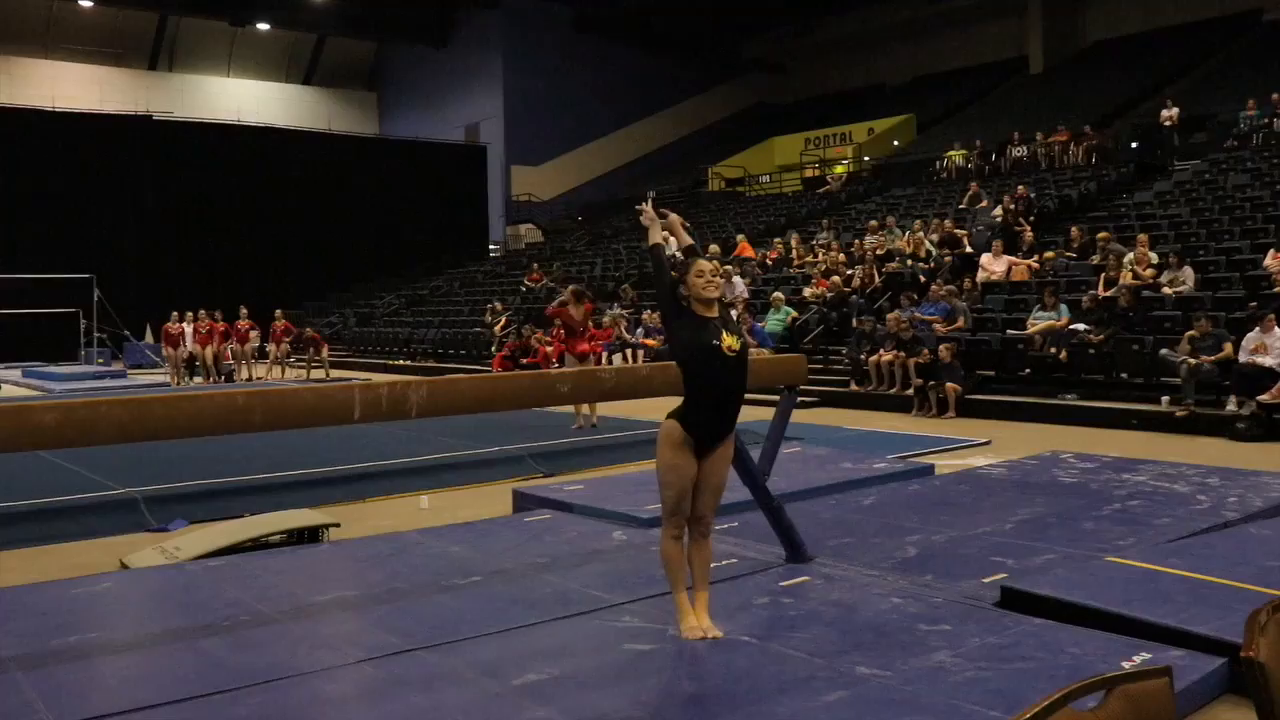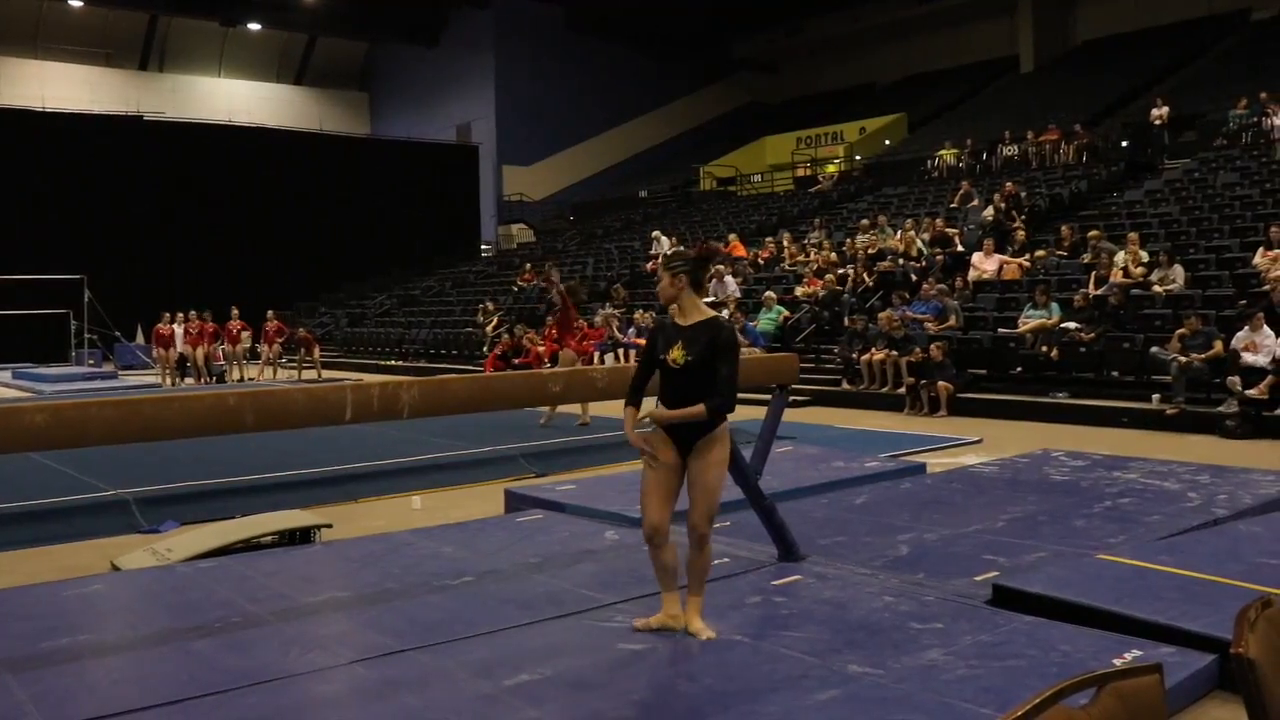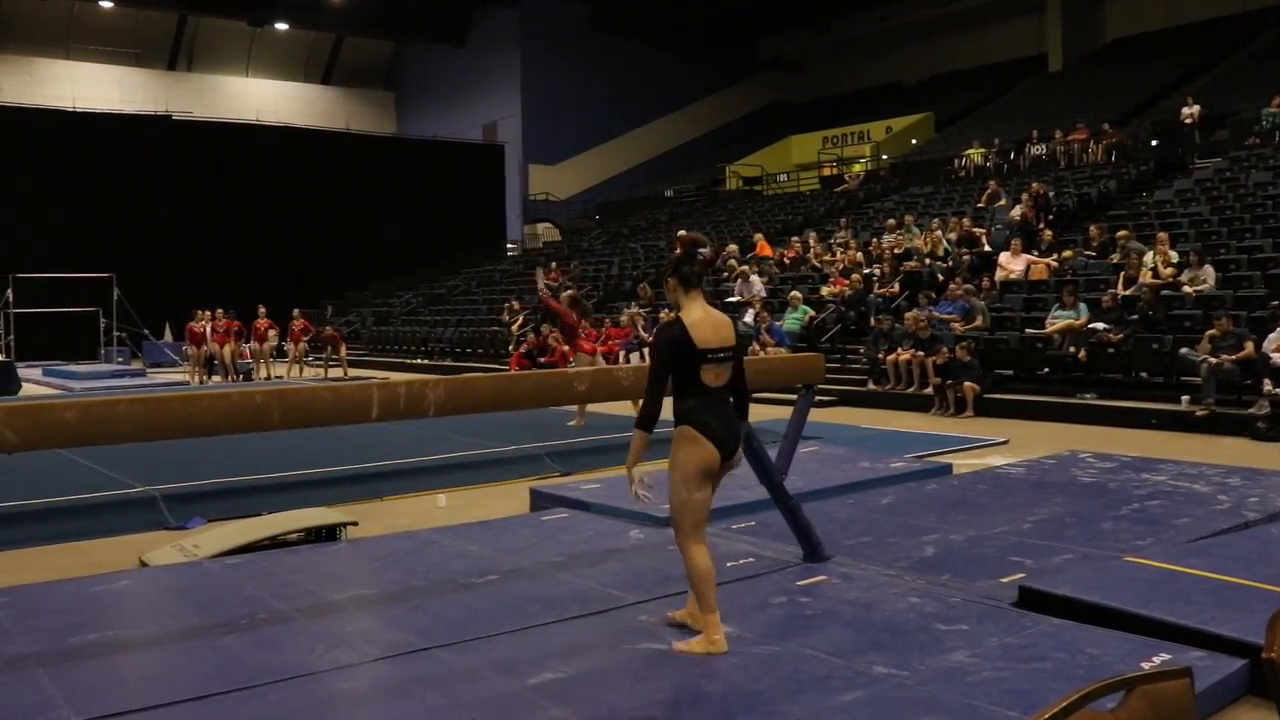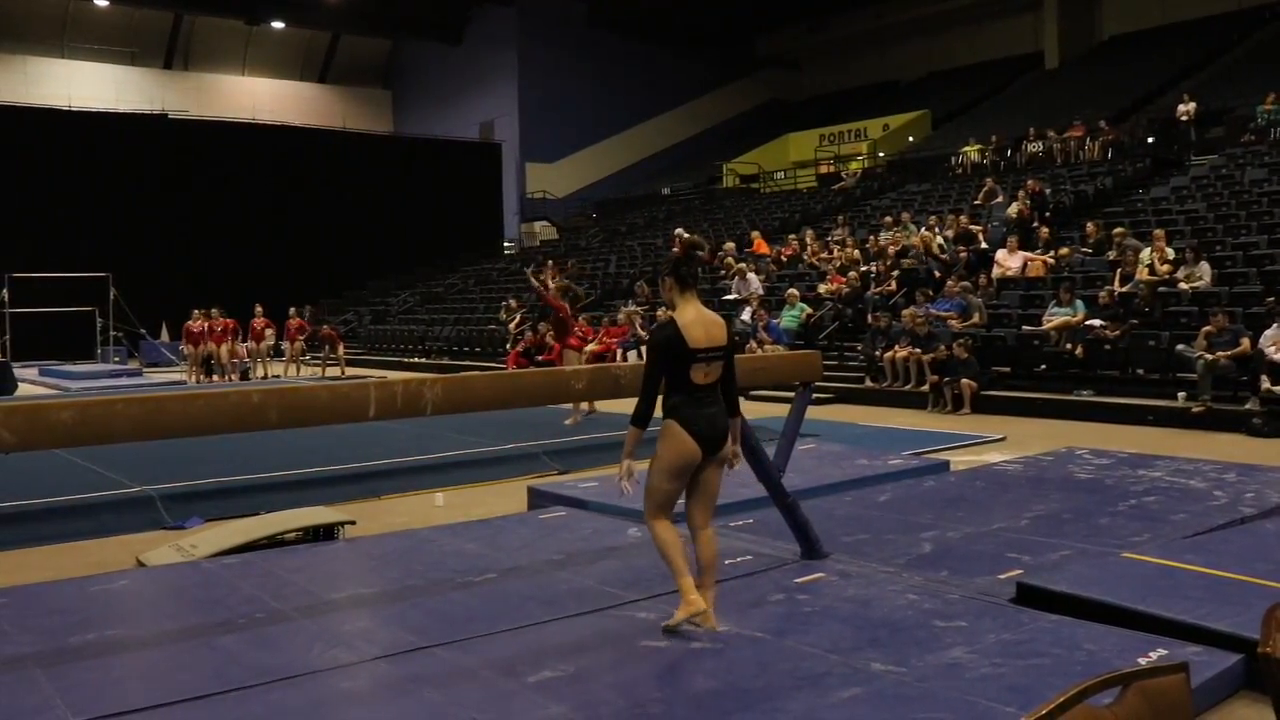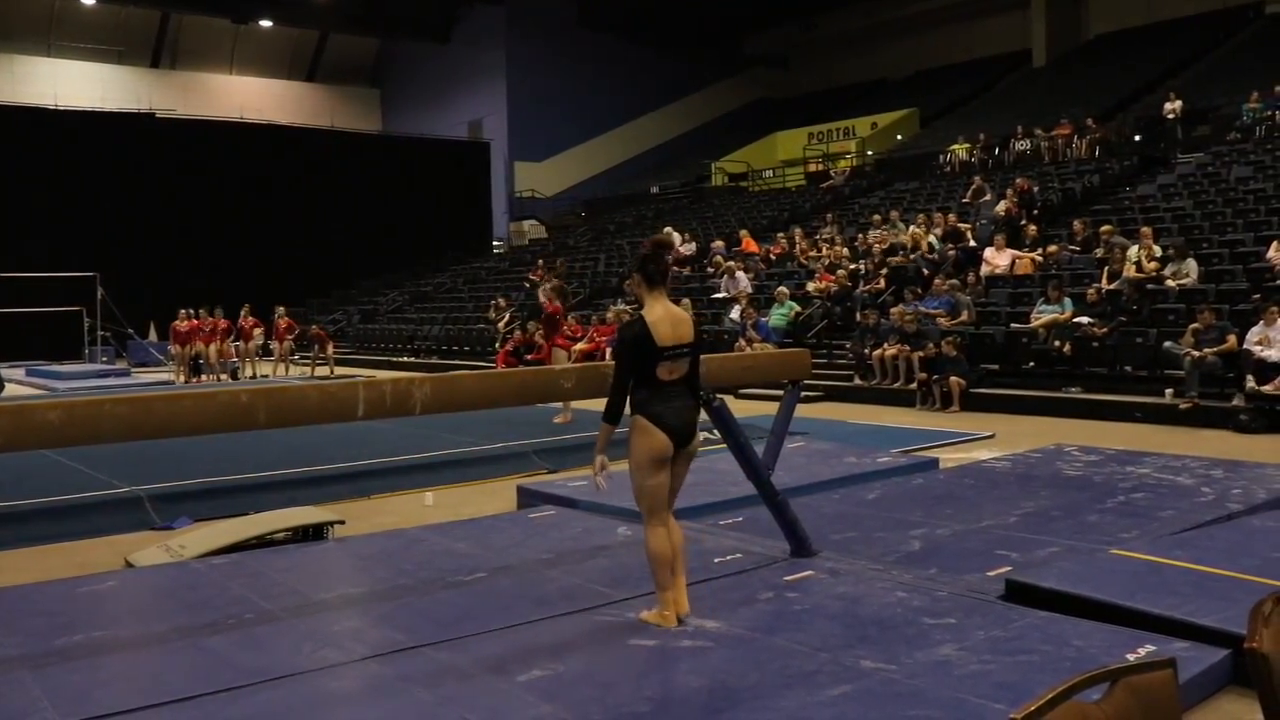
dt=0.7s
person 1, frame 1
left shoulder: (725, 317)
right shoulder: (681, 322)
left elbow: (701, 265)
right elbow: (662, 271)
left wrist: (679, 230)
right wrist: (653, 223)
left hip: (720, 437)
right hip: (684, 432)
left knee: (701, 526)
right knee: (675, 527)
left ankle: (701, 609)
right ankle: (684, 610)
person 1, frame 2
left shoulder: (719, 330)
right shoulder: (662, 330)
left elbow: (726, 399)
right elbow: (637, 385)
left wrist: (672, 414)
right wrist: (631, 427)
left hip: (709, 439)
right hip: (665, 439)
left knee: (700, 531)
right knee: (653, 527)
left ankle: (693, 611)
right ankle: (670, 610)
person 1, frame 3
left shoulder: (672, 332)
right shoulder: (729, 325)
left elbow: (653, 401)
left wrist: (634, 462)
right wrist: (736, 440)
left hip: (696, 437)
right hip: (728, 432)
left knee: (691, 537)
right knee: (690, 524)
left ankle: (712, 634)
right ankle: (696, 609)
person 1, frame 4
left shoulder: (666, 332)
right shoulder: (722, 326)
left elbow: (648, 397)
left wrist: (628, 455)
right wrist: (735, 439)
left hip: (683, 431)
right hip: (717, 429)
left knee: (656, 514)
right knee: (702, 523)
left ankle: (689, 596)
right ankle: (706, 607)
person 1, frame 5
left shoulder: (634, 330)
right shoulder: (690, 323)
left elbow: (619, 393)
left wrist: (600, 450)
left hip: (652, 427)
right hip: (686, 422)
left knee: (654, 521)
right knee: (667, 513)
left ankle: (665, 609)
right ankle: (680, 598)
